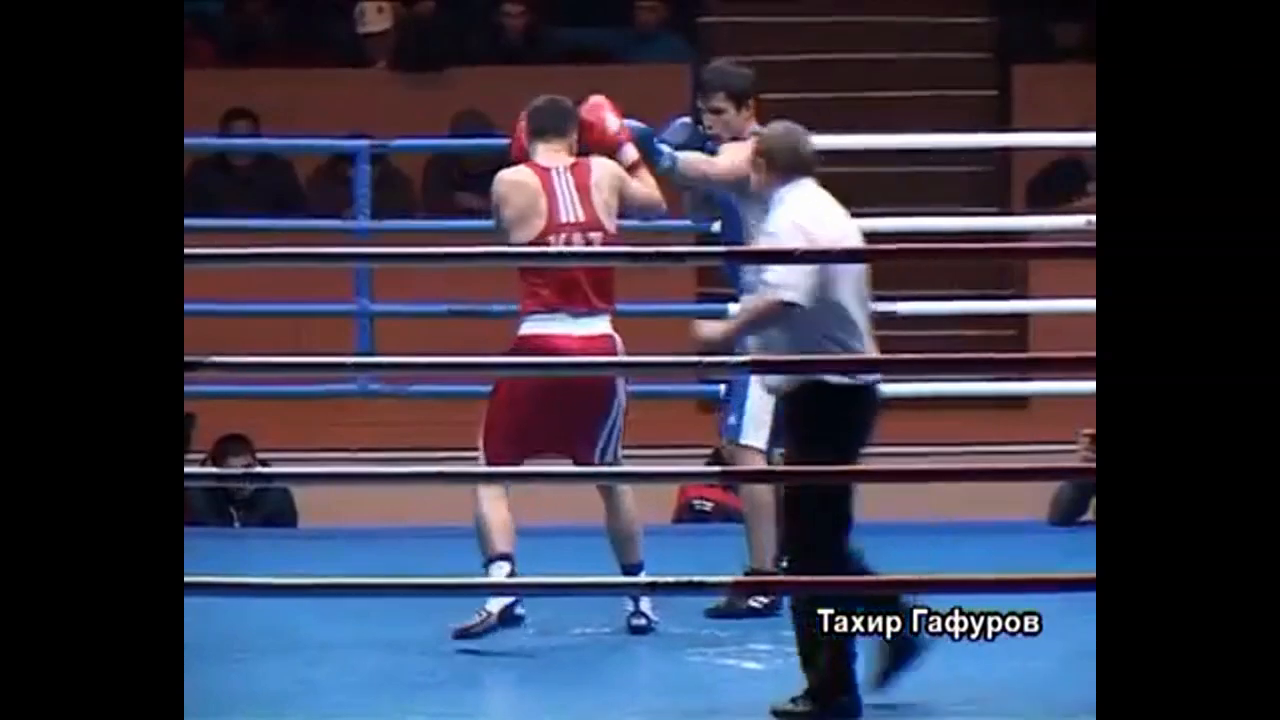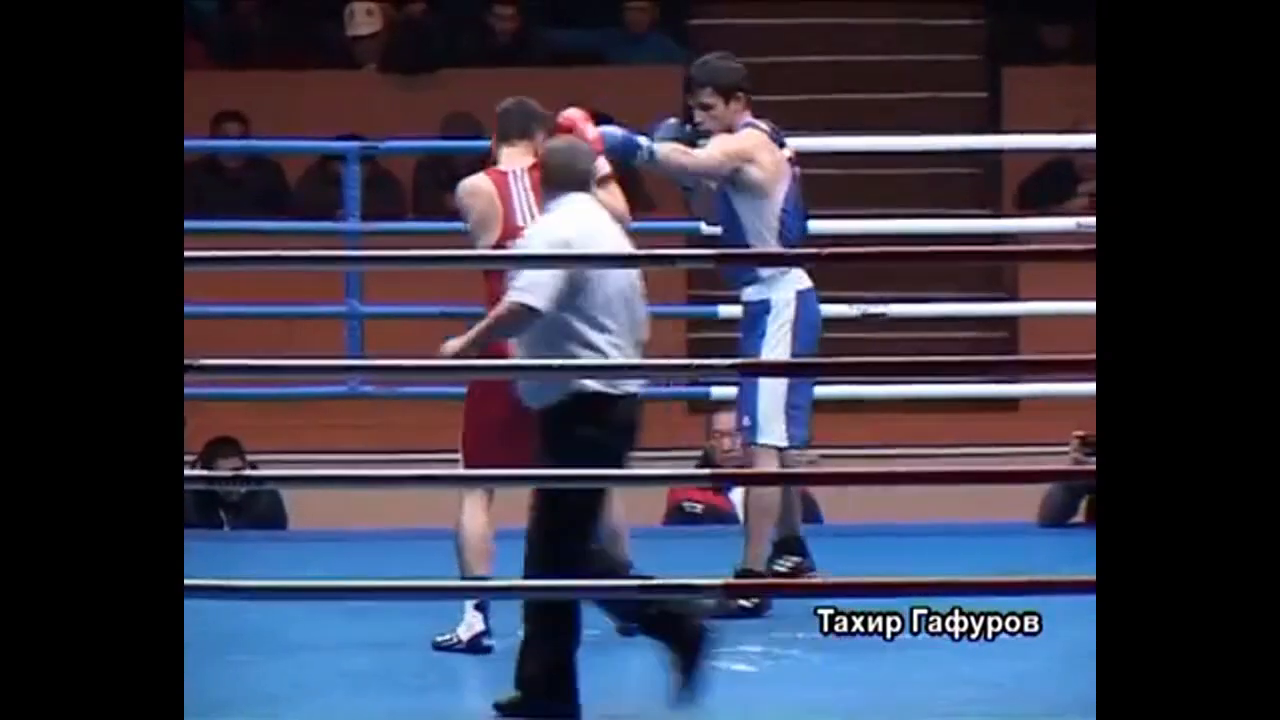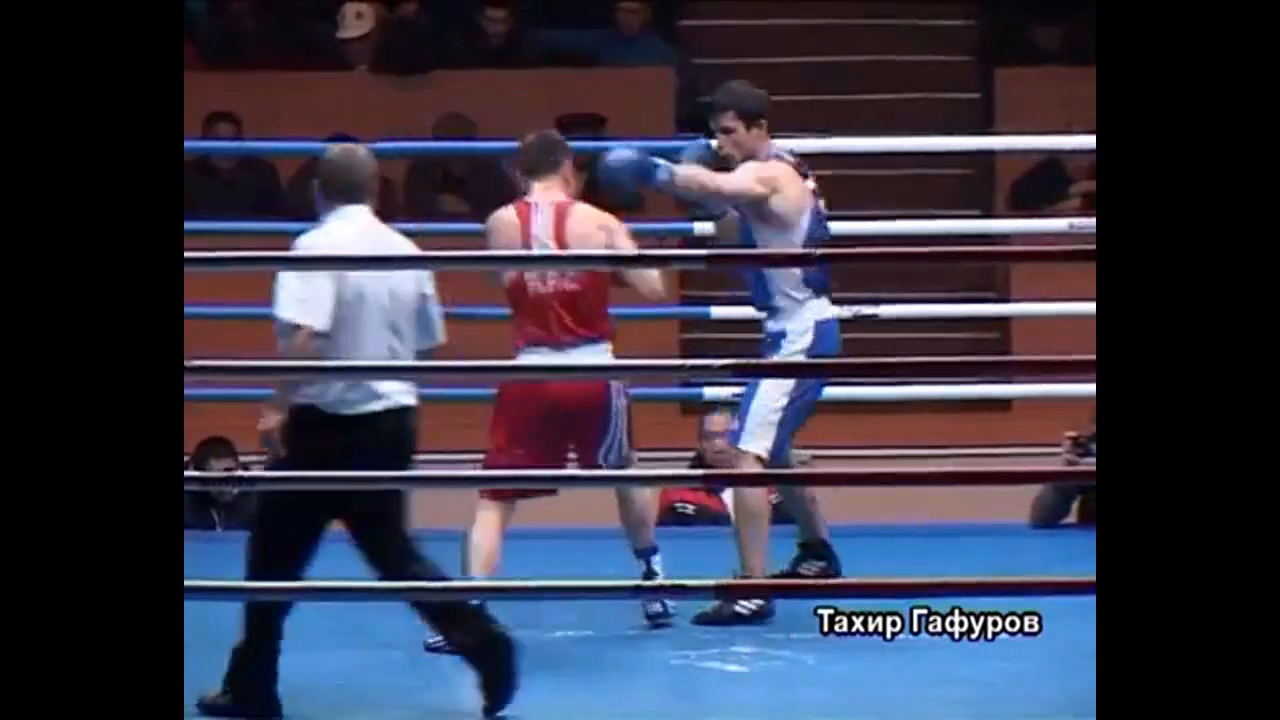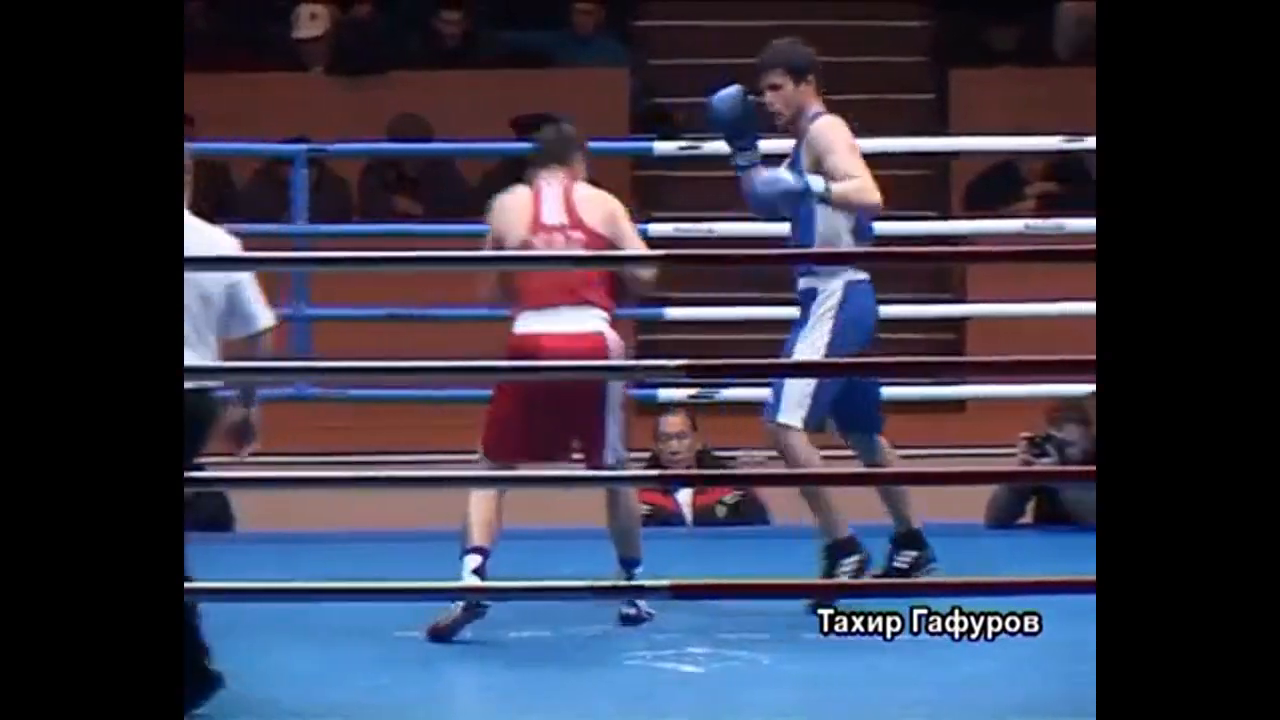
dt=0.4s
person 1, frame 1
left shoulder: (792, 221)
right shoulder: (825, 213)
left elbow: (782, 301)
left wrist: (723, 332)
left hip: (822, 394)
right hip: (837, 390)
left knee: (812, 544)
right knee: (818, 537)
right ankle: (895, 625)
person 1, frame 2
left shoulder: (554, 231)
right shoulder: (609, 234)
left elbow: (523, 307)
right elbow: (638, 330)
left wrist: (465, 344)
left hip: (579, 411)
right hip: (612, 404)
left knee: (564, 551)
right knee: (550, 548)
left ankle: (675, 623)
person 1, frame 3
left shoulder: (316, 247)
right shoulder: (406, 252)
left elbow: (305, 337)
right elbow: (428, 343)
left wrist: (278, 407)
left hip: (330, 426)
right hip: (395, 421)
left knee: (275, 553)
right knee: (398, 558)
right ankle: (485, 645)
person 1, frame 4
right shoulder: (219, 244)
right elbow: (257, 335)
right wrist: (247, 404)
left hip: (182, 399)
right hip: (196, 399)
left ankle: (192, 664)
person 2, frame 1
left shoulder: (757, 149)
right shoulder: (738, 151)
left elbow: (712, 170)
left wrist: (661, 153)
right wrist: (670, 155)
left knee: (745, 446)
right knee: (745, 443)
left ankle: (762, 582)
person 2, frame 2
left shoulder: (745, 143)
right shoulder: (756, 144)
left elbow: (694, 164)
right elbow: (721, 212)
left wrist: (633, 145)
right wrist: (679, 165)
left hip: (779, 303)
right hip: (770, 302)
left knee: (763, 443)
right knee: (773, 438)
left ankle: (751, 581)
right ankle: (790, 548)
person 2, frame 3
left shoulder: (769, 175)
right shoulder: (764, 175)
left elbow: (715, 186)
right elbow: (731, 240)
left wrist: (653, 170)
right wrist: (672, 176)
left hip: (803, 333)
right hip: (792, 331)
left knee: (748, 453)
right knee: (768, 448)
left ankle: (750, 590)
right ankle: (817, 552)
person 2, frame 4
left shoulder: (825, 131)
right shoulder: (808, 140)
left elbow: (869, 196)
right elbow: (761, 201)
left wrist: (806, 187)
right wrist: (742, 149)
left hip: (834, 297)
right hip: (835, 298)
left knee: (787, 427)
right knee: (862, 431)
left ankle: (842, 547)
right ankle: (910, 542)
person 3, frame 1
left shoulder: (509, 182)
right shoulder: (604, 171)
right elbow: (656, 203)
right wrist: (623, 145)
left hip: (540, 346)
right hip: (600, 346)
left knee: (495, 474)
right knee: (610, 478)
left ankle: (502, 590)
right ankle: (639, 601)
person 3, frame 2
left shoulder: (471, 190)
right elbow: (621, 221)
right wrist: (597, 157)
left hip: (508, 350)
left knee: (478, 487)
left ankle: (475, 618)
person 3, frame 3
left shoulder: (500, 222)
right shoulder: (597, 222)
left elbow: (493, 277)
right elbow: (653, 289)
right wrist: (617, 264)
left hip: (533, 377)
right hip: (594, 374)
left knee: (494, 501)
right knee: (622, 473)
right ankle: (653, 587)
person 3, frame 4
left shoulder: (507, 204)
right shoulder: (601, 201)
left elbow: (493, 287)
right elbow: (644, 275)
right wrist: (613, 289)
left hip: (532, 344)
right hip: (594, 343)
left knee: (494, 472)
right knee: (614, 473)
left ankle: (471, 580)
right ankle: (632, 593)
